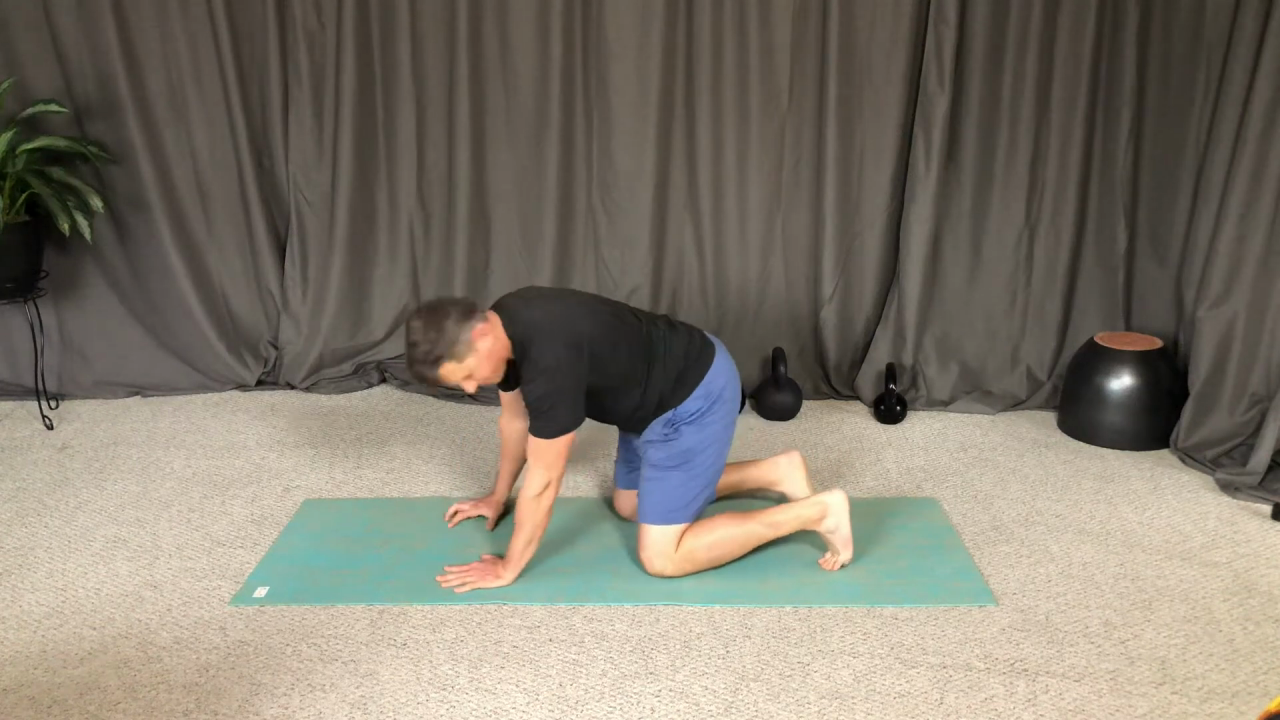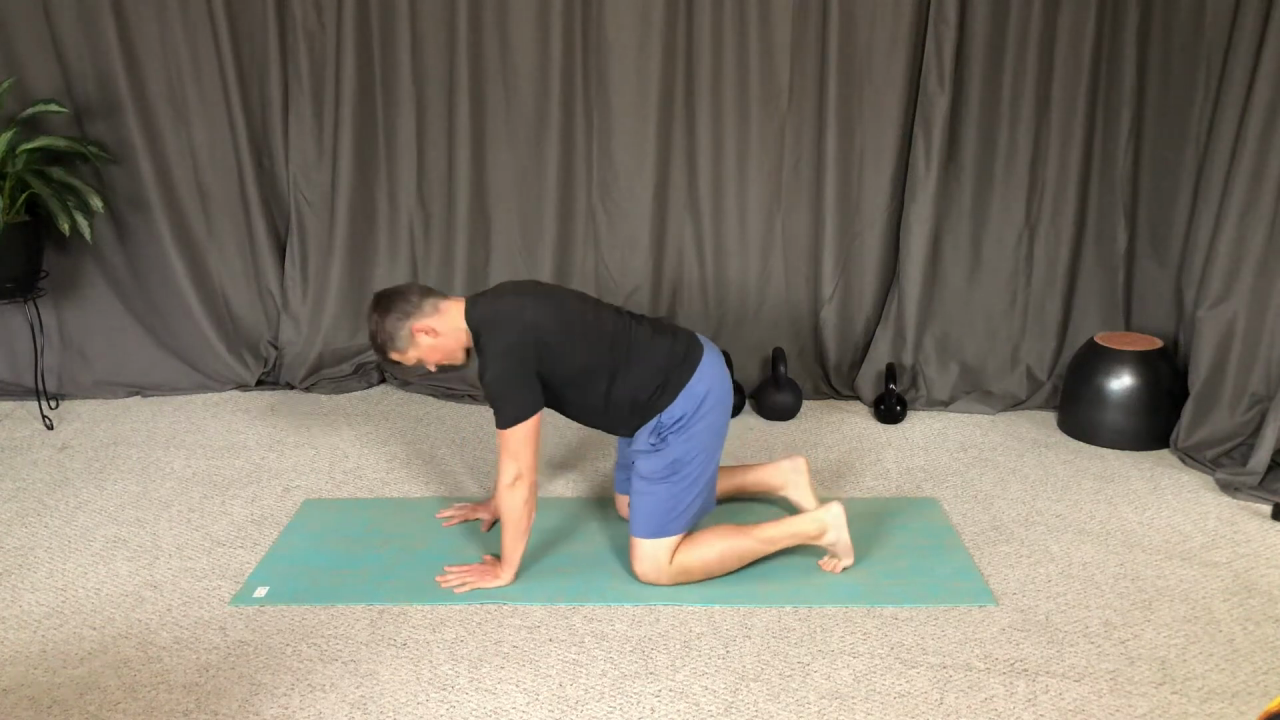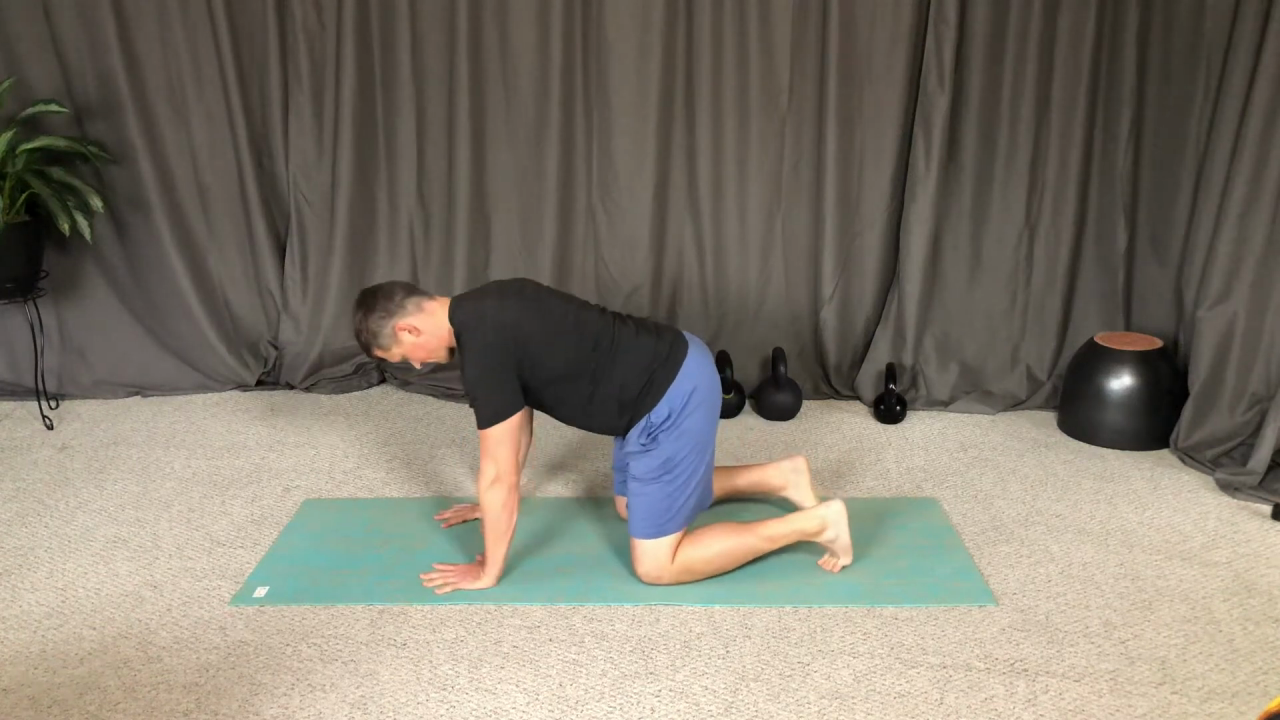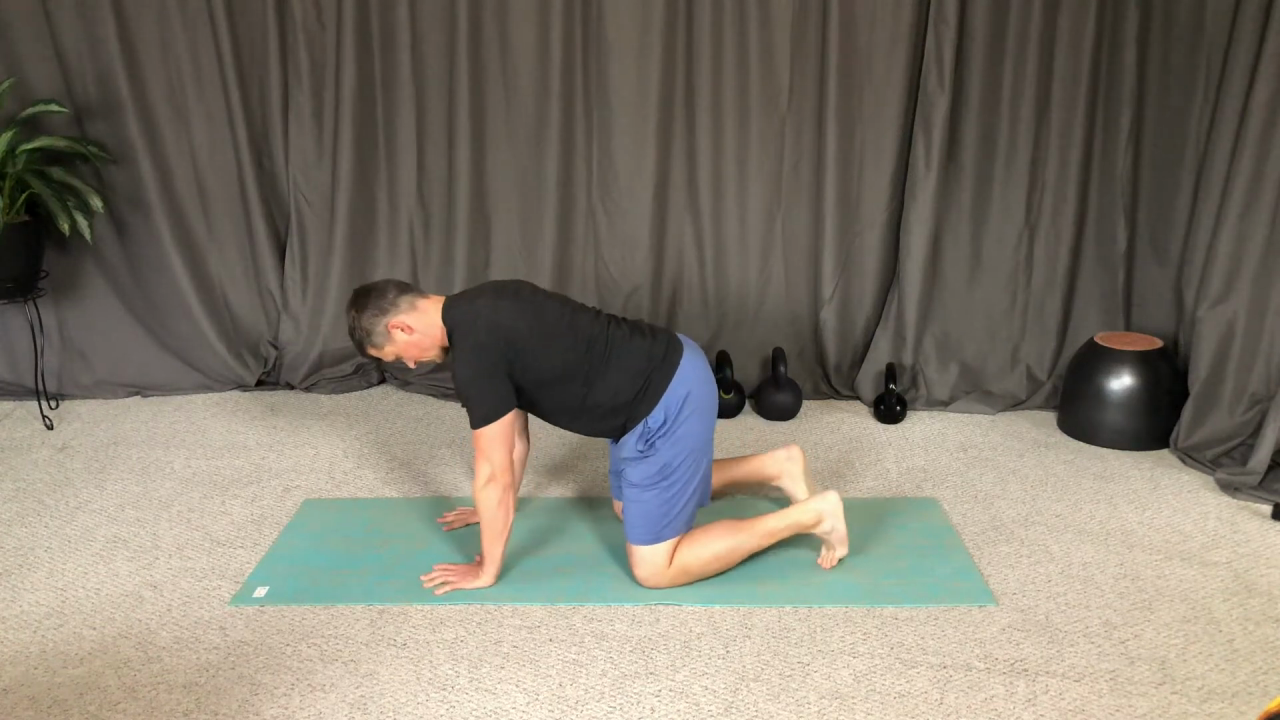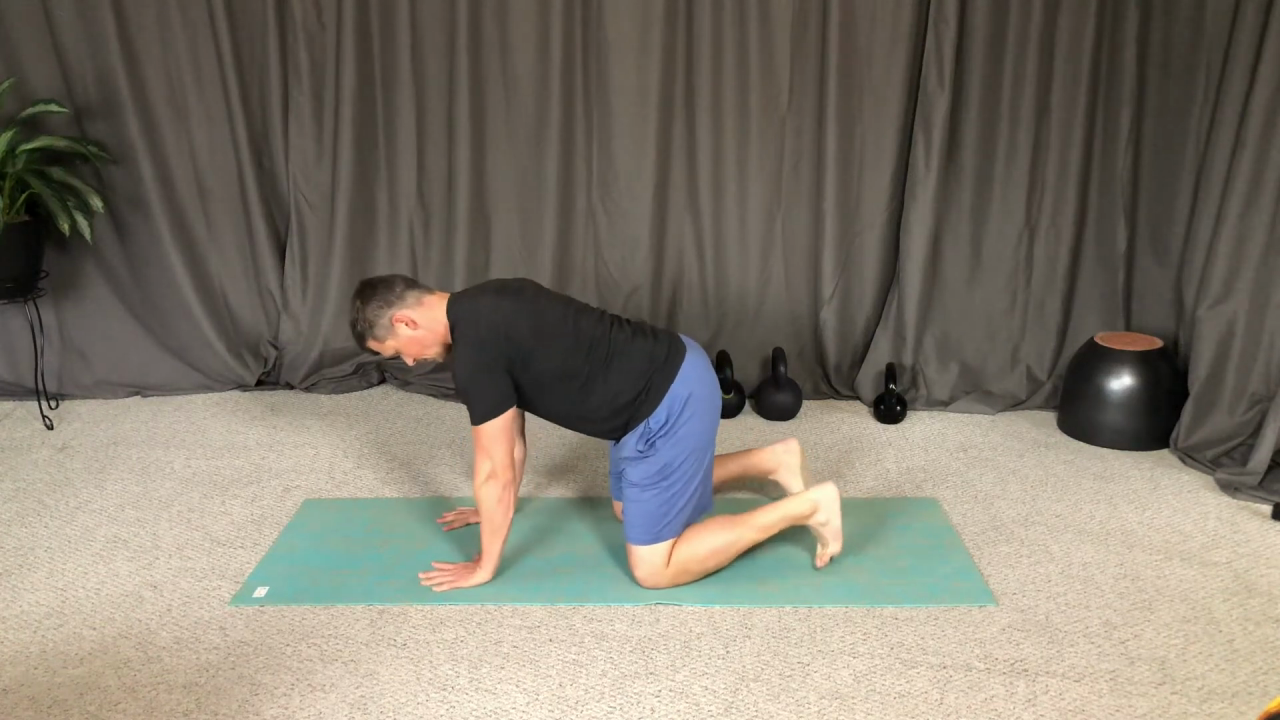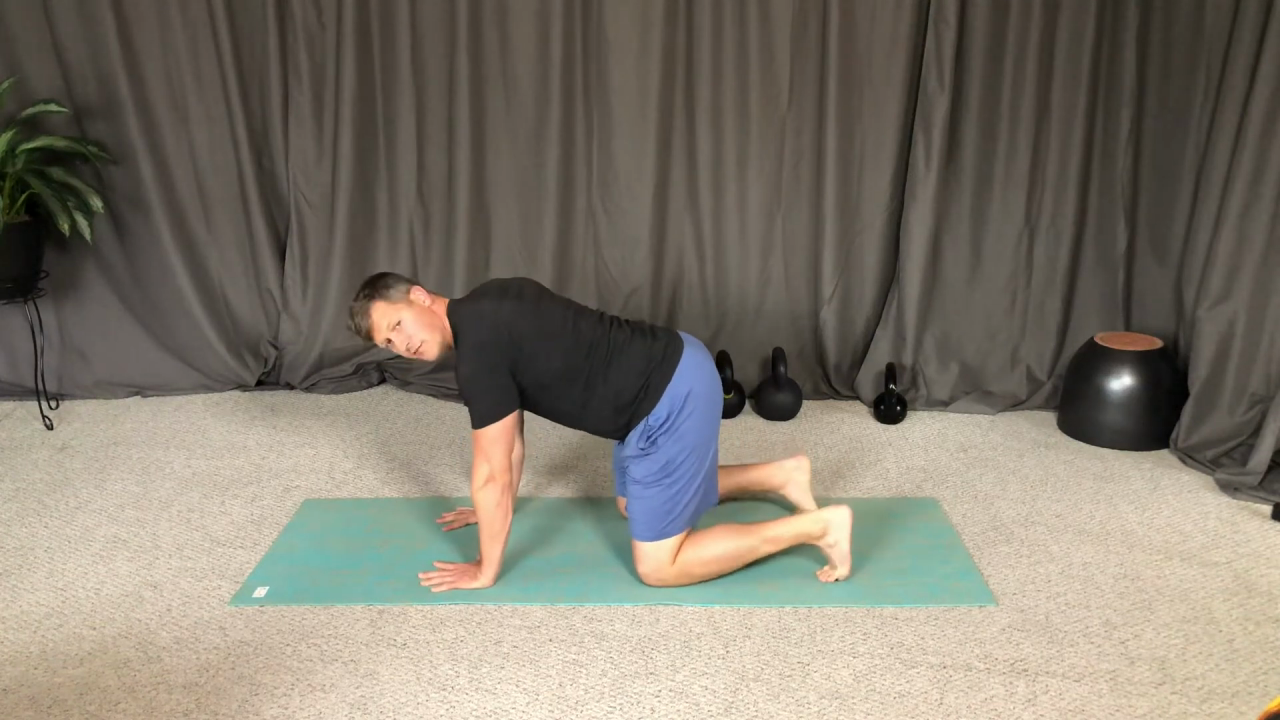
dt=0.4s
person 1, frame 1
left shoulder: (550, 359)
right shoulder: (504, 323)
left elbow: (542, 482)
right elbow: (516, 416)
left wrist: (508, 568)
right wrist: (499, 495)
left hip: (697, 393)
right hip: (662, 383)
left knee: (662, 556)
right knee: (630, 504)
left ankle: (817, 511)
right ankle: (776, 473)
person 1, frame 2
left shoulder: (501, 351)
right shoulder: (497, 312)
left elbow: (519, 474)
right elbow: (522, 428)
left wrist: (506, 571)
right wrist: (500, 502)
left hip: (685, 398)
right hip: (682, 373)
left knee: (654, 564)
right knee: (631, 505)
left ankle: (815, 525)
right ankle: (780, 477)
person 1, frame 3
left shoulder: (483, 349)
right shoulder: (483, 311)
left elbow: (499, 473)
right elbow: (518, 424)
left wrist: (488, 572)
right wrist: (496, 505)
left hip: (673, 396)
right hip: (673, 369)
left knee: (656, 565)
right knee: (632, 507)
left ankle: (815, 523)
right ankle: (780, 477)
person 1, frame 4
left shoulder: (473, 350)
right shoulder: (480, 311)
left elbow: (493, 474)
right elbow: (515, 431)
left wrist: (487, 569)
right wrist: (501, 508)
left hip: (669, 402)
right hip: (670, 373)
left knee: (654, 567)
right knee: (630, 508)
left ankle: (810, 514)
right ankle: (776, 467)
person 1, frame 5
left shoulder: (475, 348)
right shoulder: (483, 309)
left elbow: (495, 470)
right elbow: (512, 432)
left wrist: (485, 567)
right wrist: (499, 506)
left hip: (671, 401)
right hip: (672, 372)
left knee: (654, 569)
right knee: (628, 508)
left ankle: (806, 506)
right ankle: (772, 461)
person 1, frame 6
left shoulder: (479, 350)
right shoulder: (484, 312)
left elbow: (490, 474)
right elbow: (509, 432)
left wrist: (485, 571)
right wrist: (498, 507)
left hip: (674, 396)
right hip: (675, 369)
left knee: (658, 567)
right knee: (634, 505)
left ankle: (818, 527)
right ankle: (781, 476)
